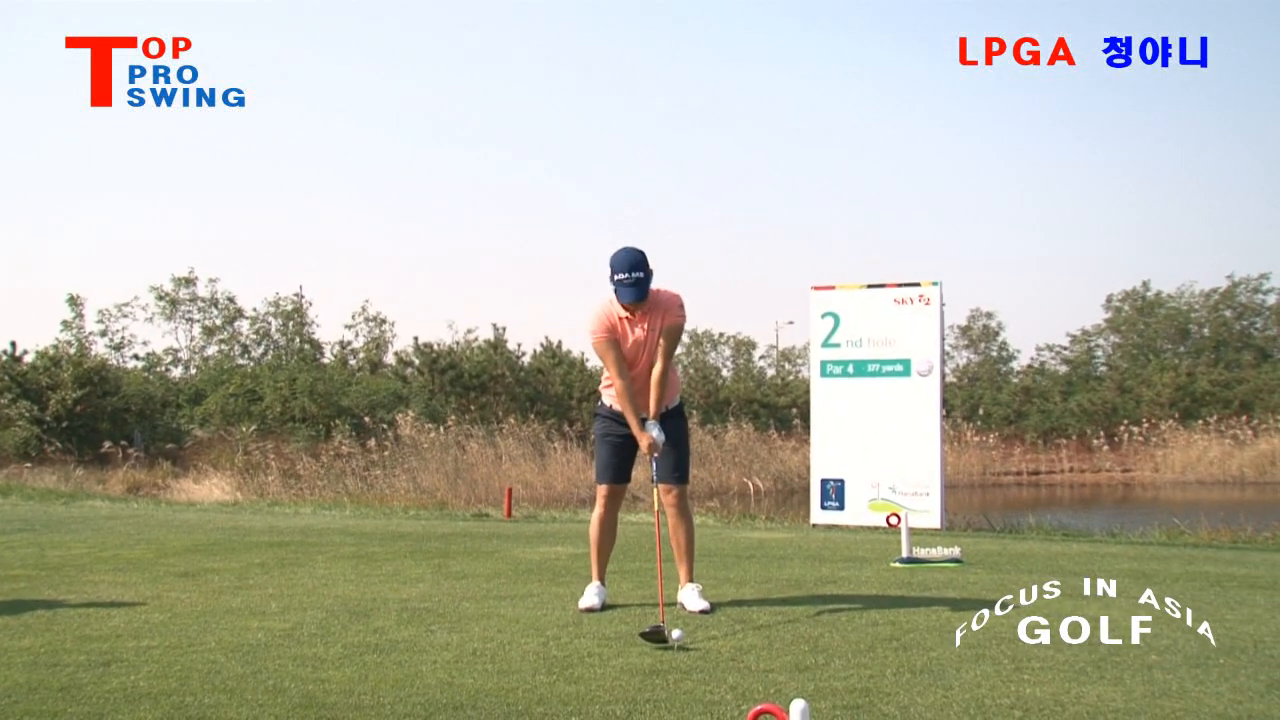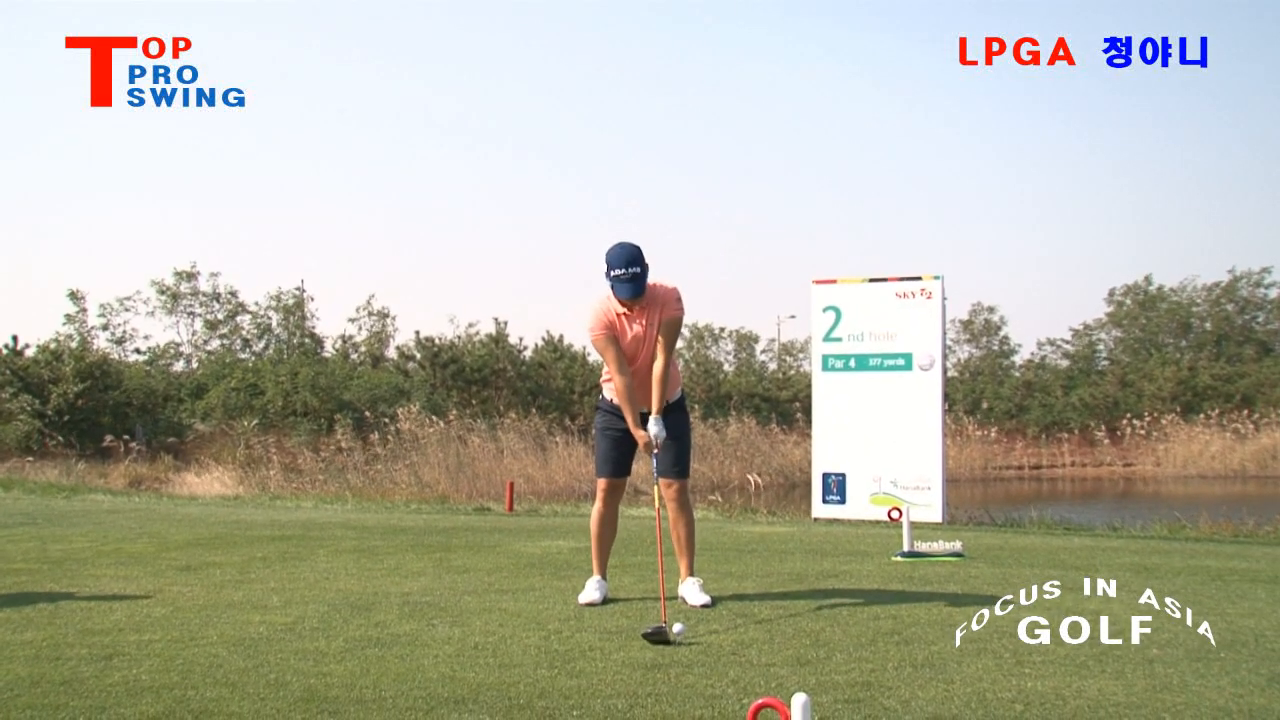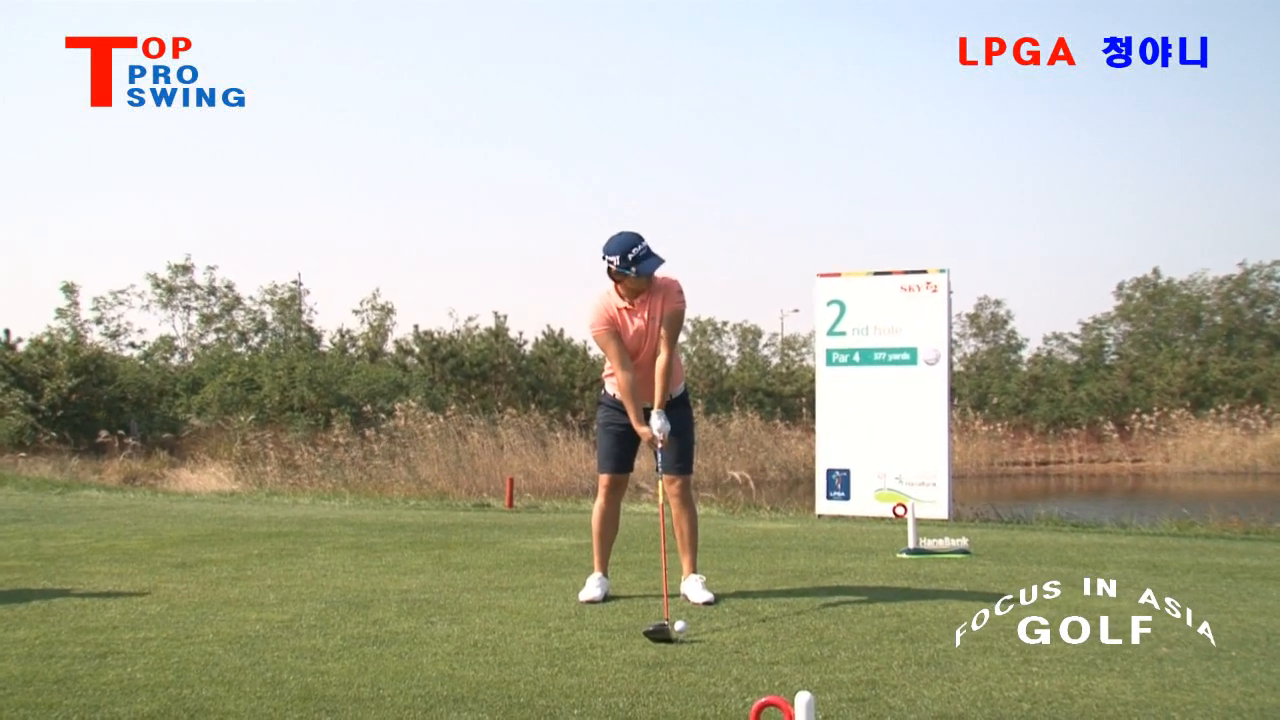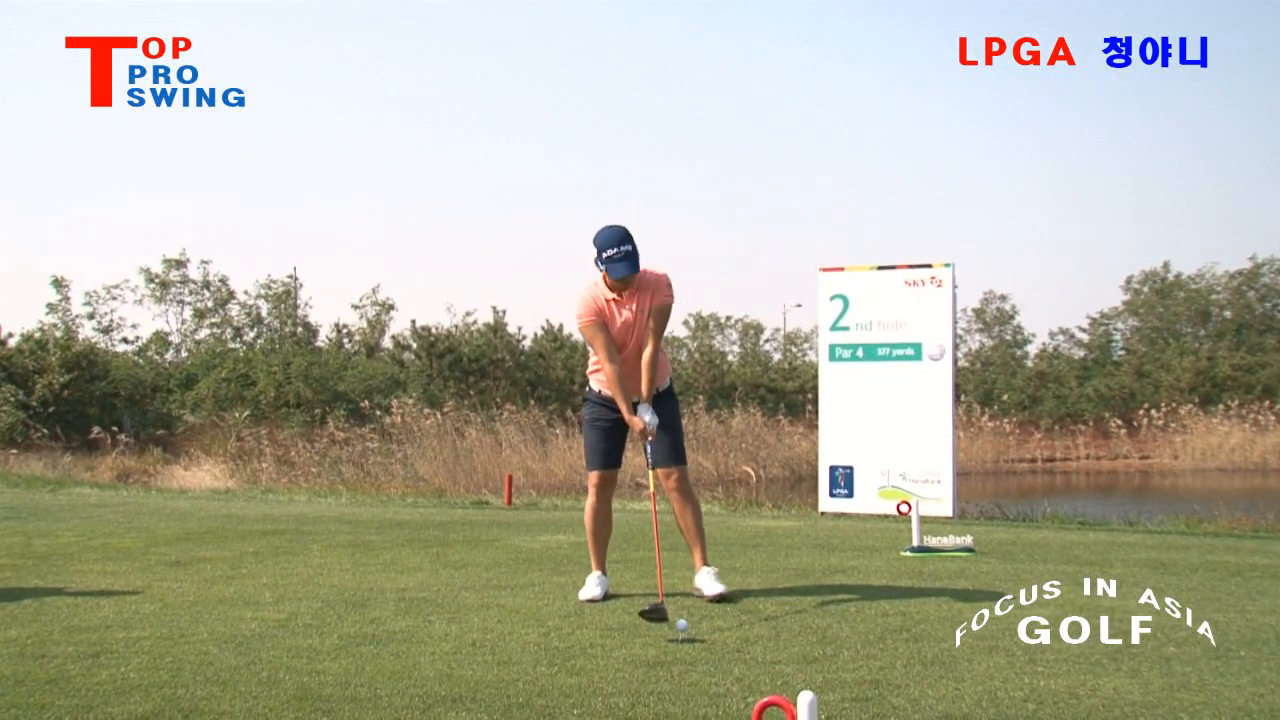
dt=0.5s
person 1, frame 1
left shoulder: (671, 304)
right shoulder: (602, 319)
left elbow: (661, 366)
right elbow: (620, 379)
left wrist: (654, 422)
right wrist: (639, 432)
left hip: (666, 412)
right hip: (615, 414)
left knee: (675, 496)
right knee: (607, 496)
left ankle: (687, 585)
right ankle: (597, 584)
person 1, frame 2
left shoulder: (669, 298)
right shoulder: (601, 315)
left elbow: (662, 360)
right elbow: (619, 375)
left wrist: (656, 417)
right wrist: (635, 429)
left hip: (667, 405)
right hip: (616, 408)
left knee: (675, 490)
right knee: (606, 490)
left ankle: (688, 580)
right ankle: (598, 578)
person 1, frame 3
left shoulder: (670, 290)
right shoulder: (602, 311)
left elbow: (665, 354)
right elbow: (623, 370)
left wrist: (658, 411)
right wrist: (639, 424)
left hip: (670, 400)
right hip: (618, 403)
left knee: (679, 486)
right knee: (609, 486)
left ankle: (691, 577)
right ankle: (599, 576)
person 1, frame 4
left shoulder: (658, 284)
right shoulder: (589, 302)
left elbow: (650, 347)
right elbow: (609, 363)
left wrist: (645, 405)
right wrist: (629, 417)
left hip: (657, 394)
right hip: (604, 399)
left knee: (676, 479)
right knee: (599, 484)
left ankle: (703, 570)
right ankle: (597, 574)
